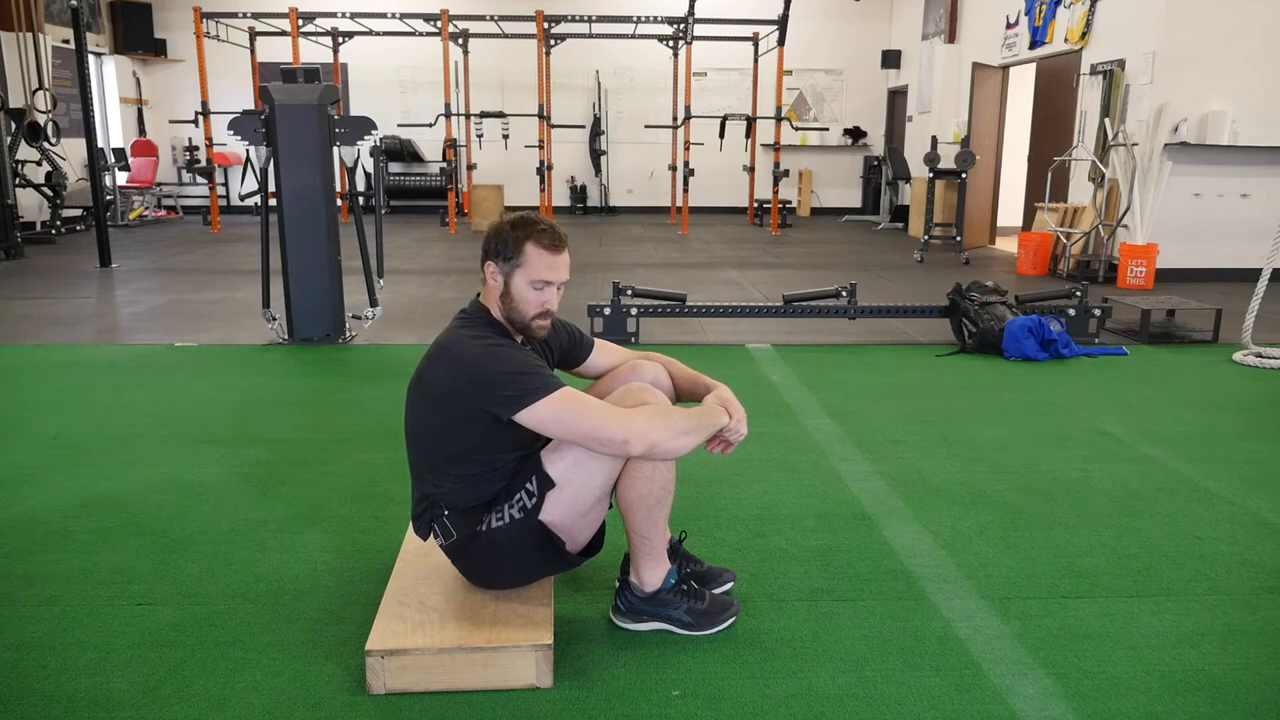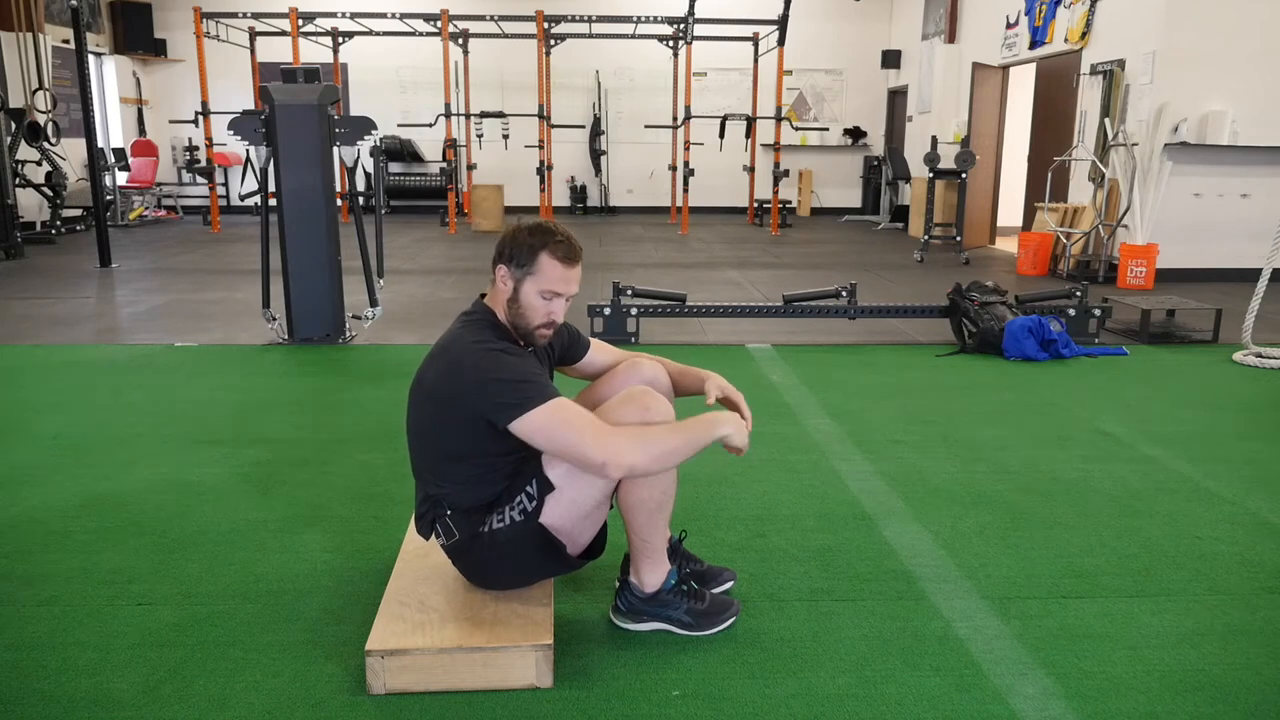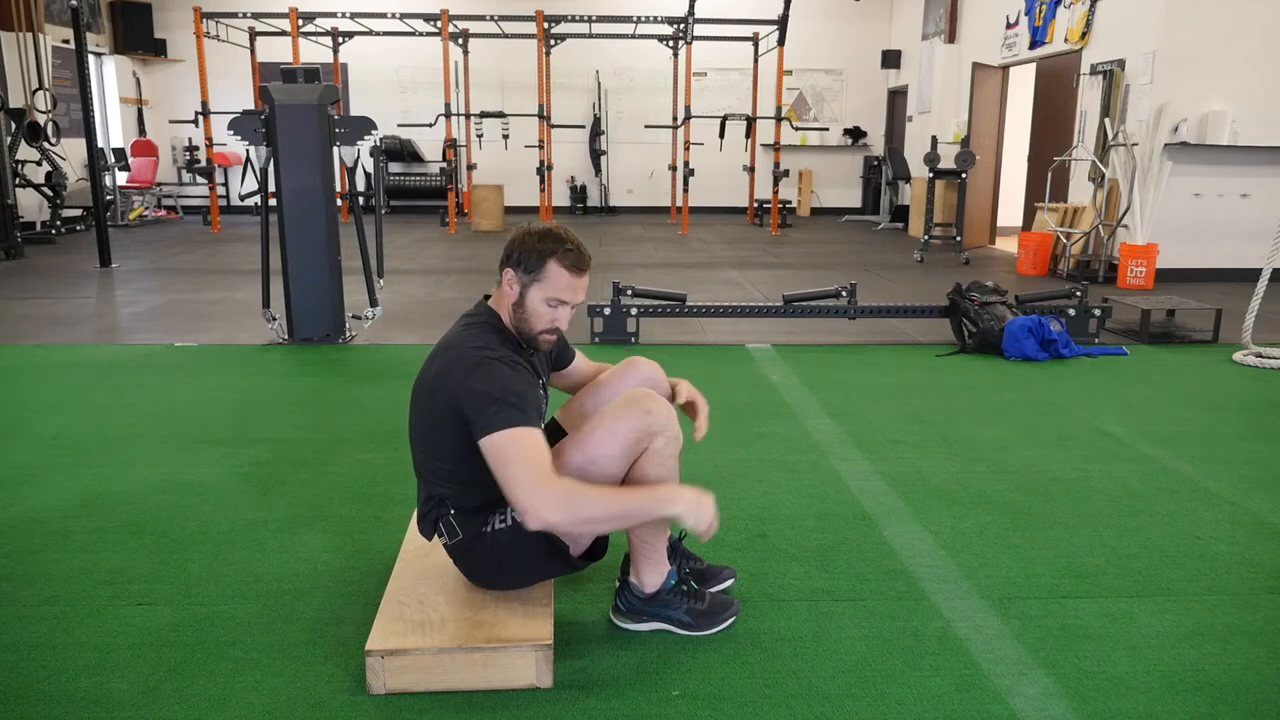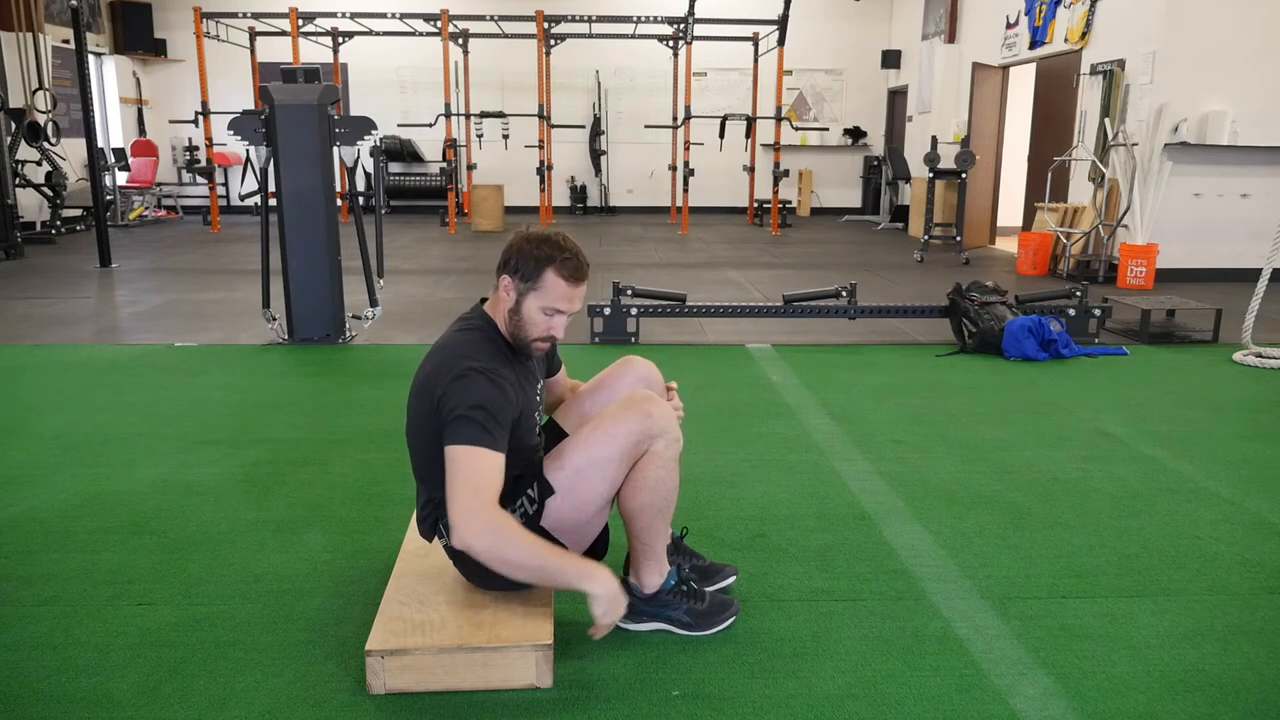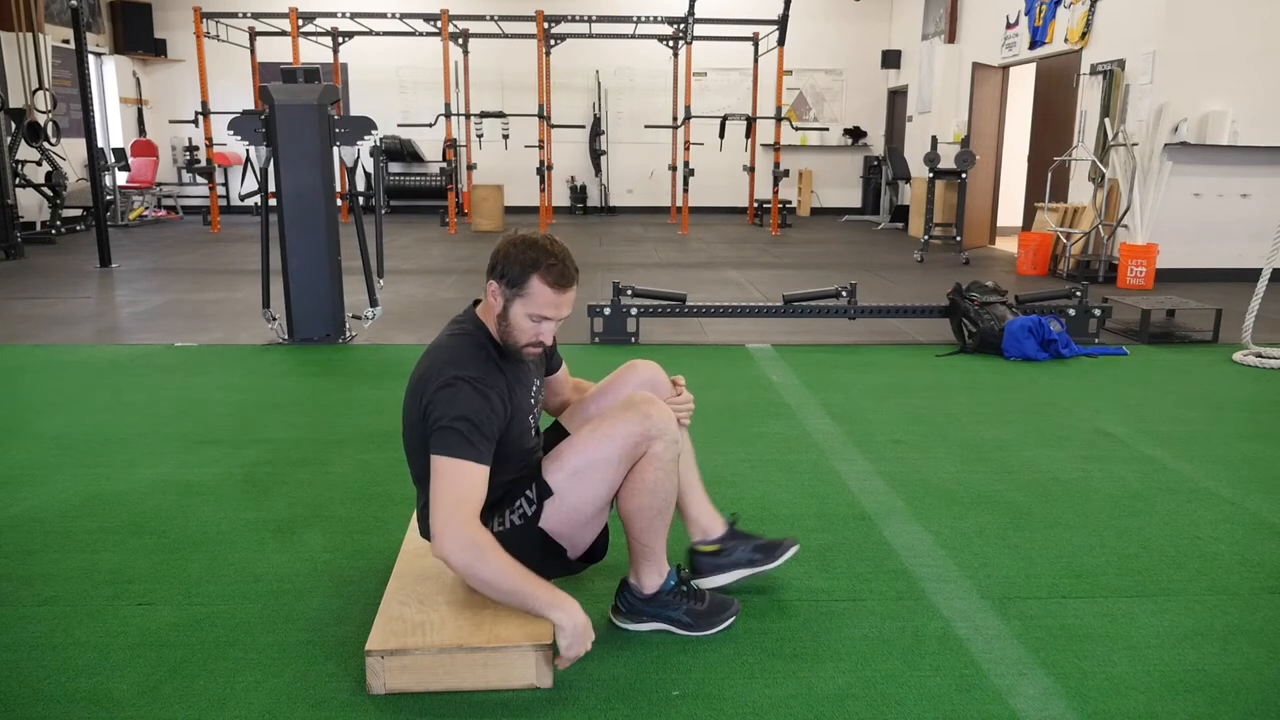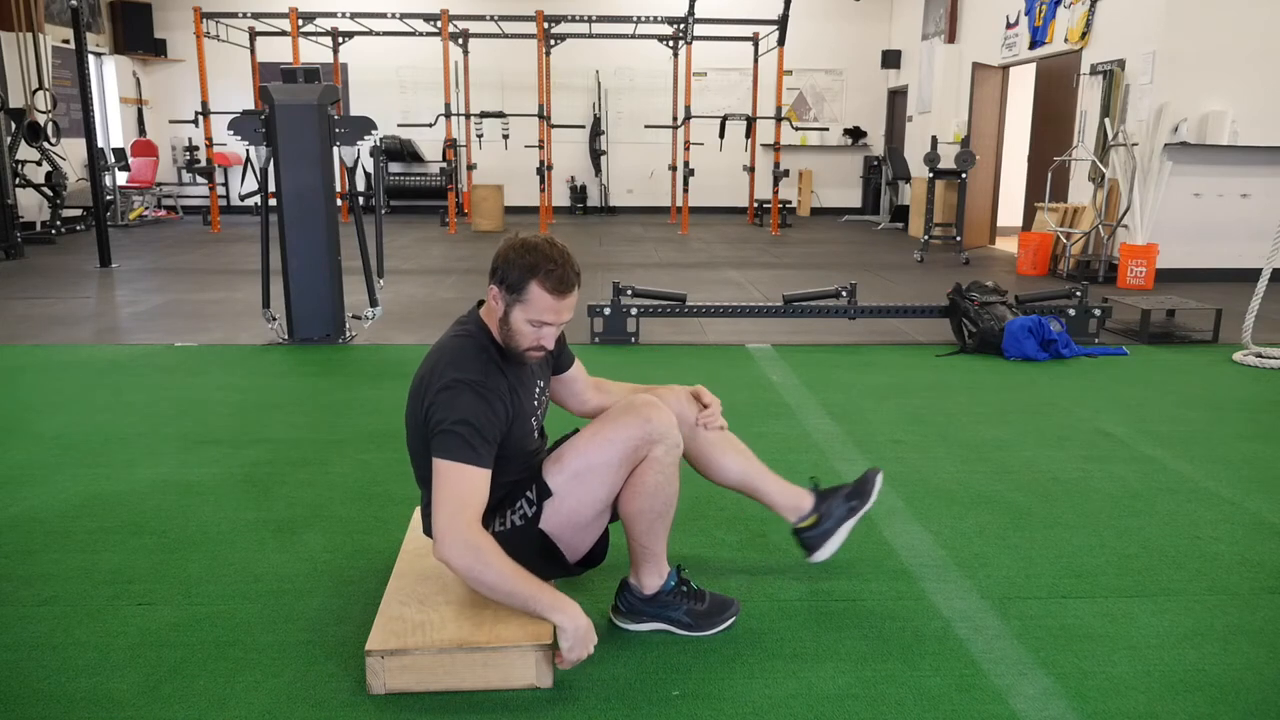
dt=0.2s
person 1, frame 1
left shoulder: (532, 324)
right shoulder: (480, 358)
left elbow: (638, 362)
right elbow: (629, 437)
left wrist: (710, 388)
right wrist: (717, 416)
left hip: (514, 485)
right hip: (487, 538)
left knee: (646, 377)
right knee: (641, 416)
left ankle: (659, 551)
right ankle: (650, 591)
person 1, frame 2
left shoulder: (532, 324)
right shoulder: (483, 360)
left elbow: (623, 361)
right elbow: (613, 457)
left wrist: (700, 378)
right wrist: (716, 425)
right hip: (488, 539)
left knee: (644, 376)
right knee: (647, 413)
left ankle: (658, 552)
right ankle: (650, 592)
person 1, frame 3
left shoulder: (527, 326)
right shoulder: (484, 366)
left elbow: (586, 375)
right elbow: (541, 509)
left wrist: (673, 386)
right wrist: (673, 498)
left hip: (519, 491)
right hip: (491, 540)
left knee: (641, 376)
right knee: (650, 418)
left ankle: (659, 552)
right ankle: (649, 594)
person 1, frame 4
left shoulder: (524, 328)
right shoulder: (475, 374)
left elbow: (560, 394)
right elbow: (474, 530)
left wrist: (650, 395)
right wrist: (593, 578)
right hip: (501, 541)
left knee: (636, 374)
right knee: (651, 419)
left ankle: (662, 551)
right ankle: (650, 592)
person 1, frame 5
left shoulder: (517, 330)
right shoulder: (462, 383)
left elbow: (566, 393)
right elbow: (453, 539)
left wrist: (662, 396)
right wrist: (562, 611)
right hip: (504, 536)
left knee: (645, 377)
right knee: (648, 420)
left ankle: (712, 542)
right ankle: (650, 593)
person 1, frame 6
left shoulder: (530, 331)
right shoulder: (465, 385)
left elbow: (587, 393)
right elbow: (455, 543)
left wrist: (683, 396)
right wrist: (563, 611)
left hip: (529, 489)
right hip: (509, 540)
left knee: (678, 407)
right knee: (650, 421)
left ankle: (808, 514)
right ankle: (649, 594)
